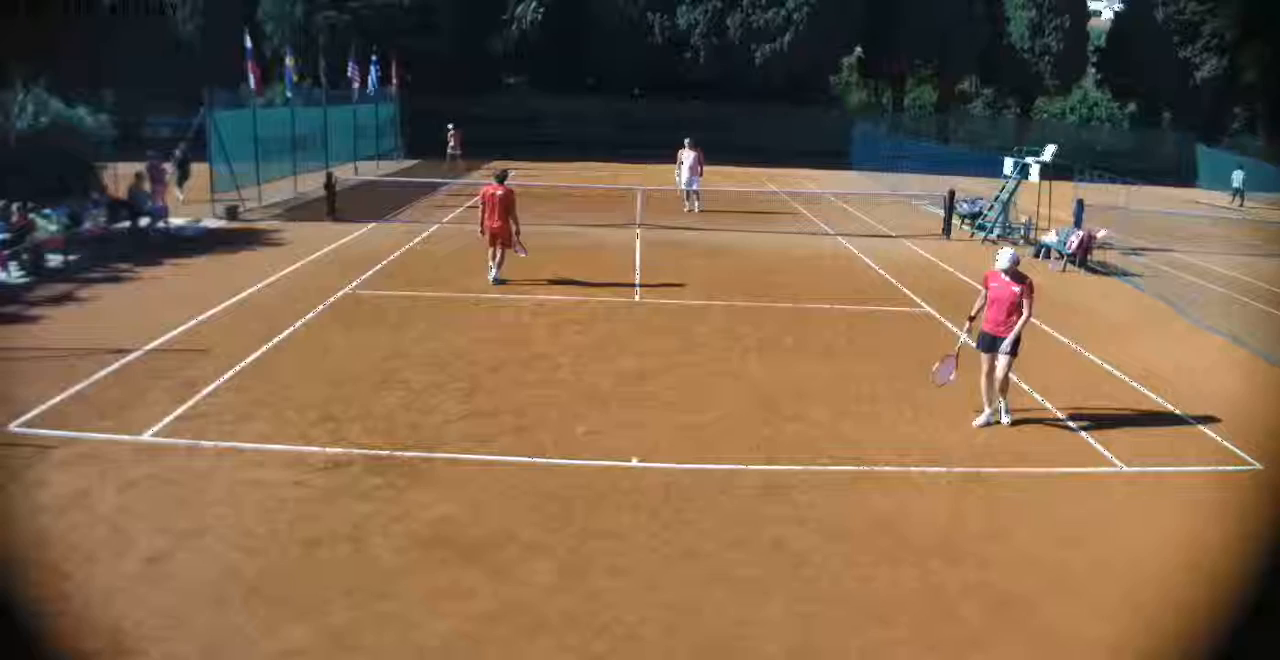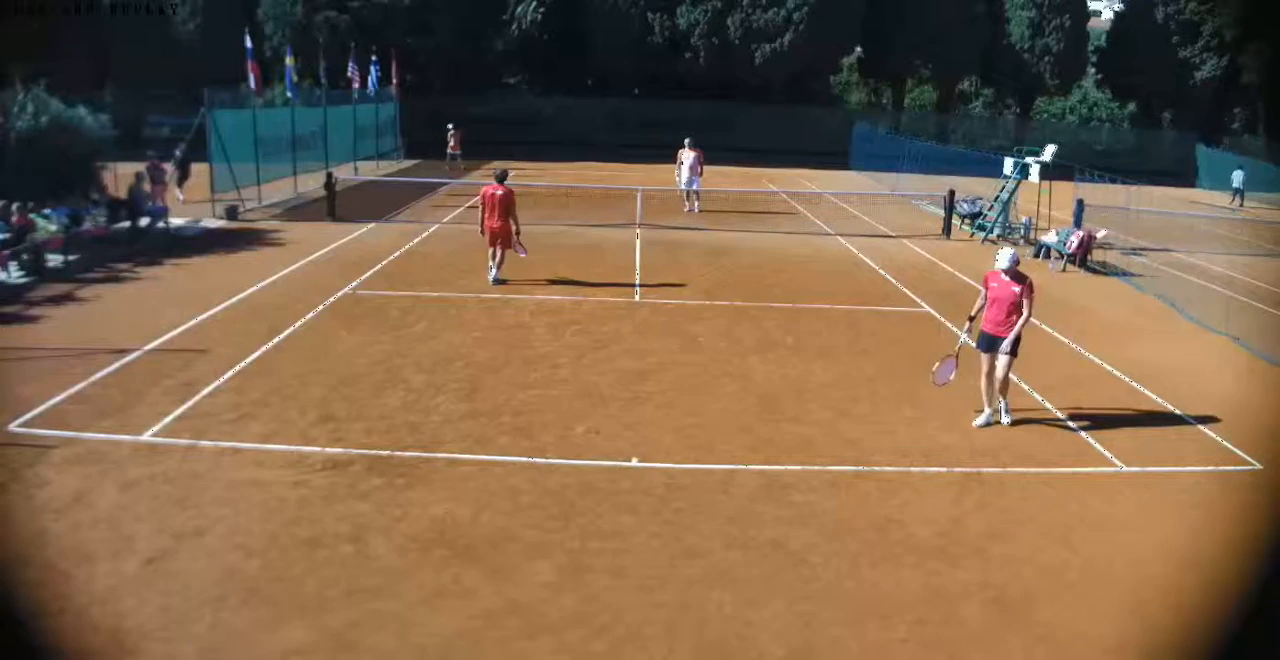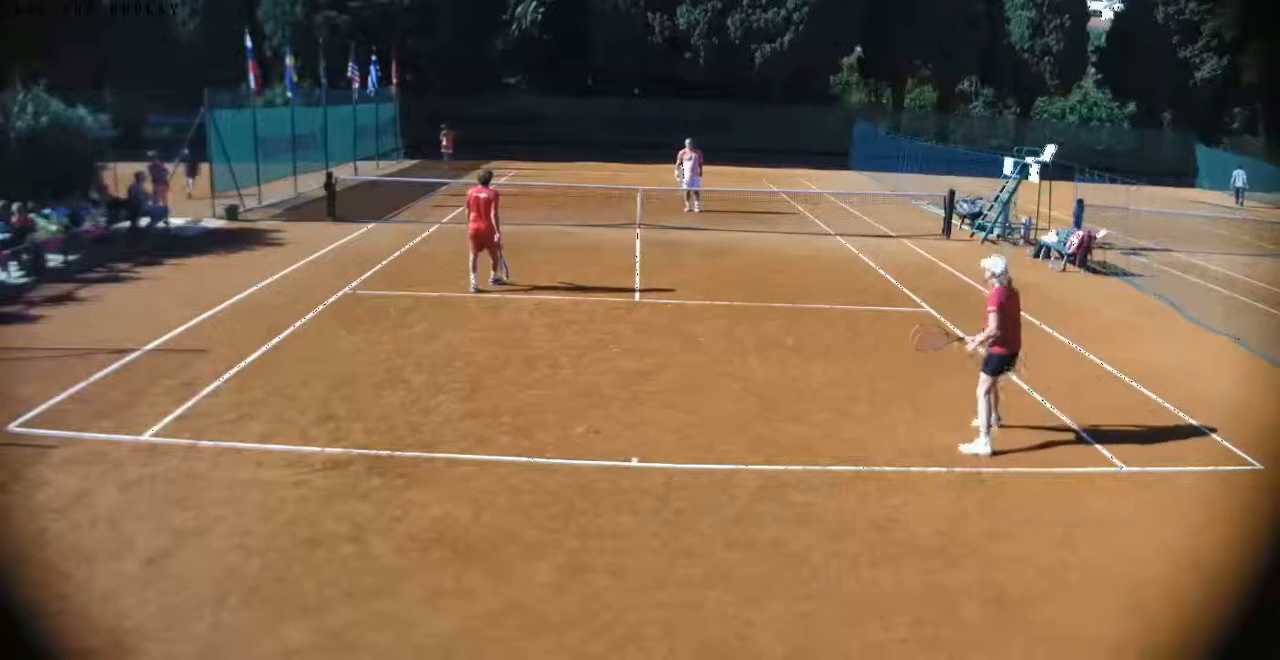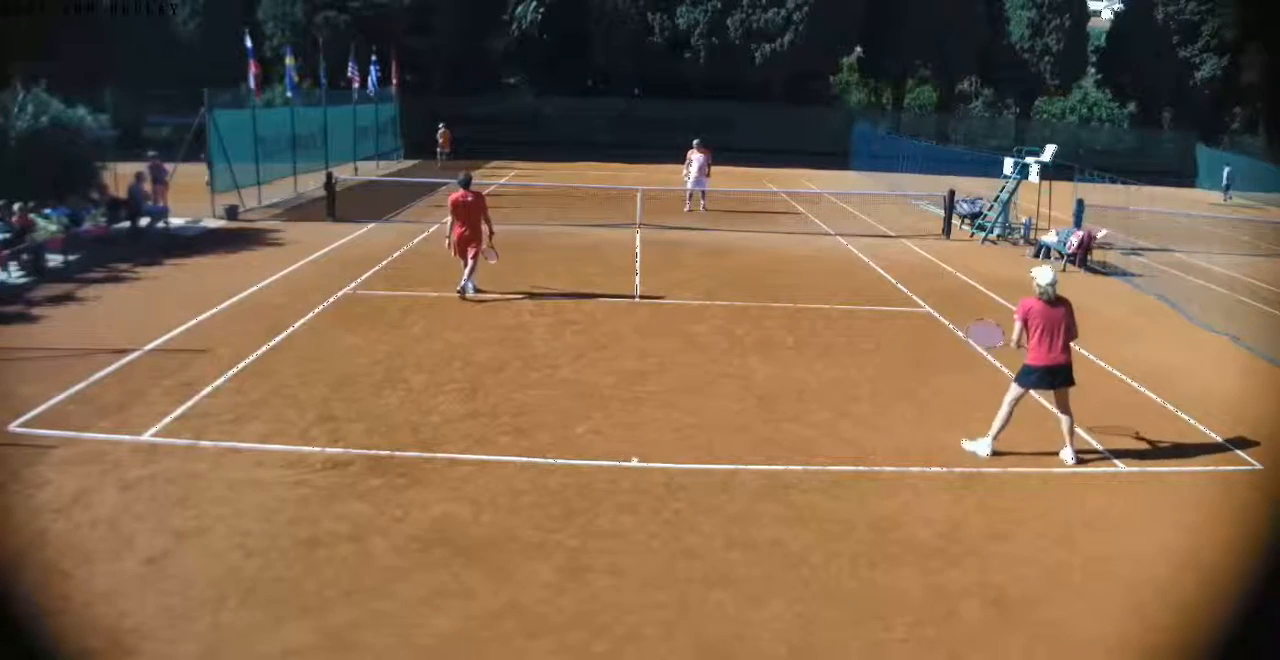
dt=0.7s
person 1, frame 1
left shoulder: (1024, 282)
right shoulder: (990, 276)
left elbow: (1026, 314)
left wrist: (1011, 337)
right wrist: (970, 320)
left hip: (1009, 335)
right hip: (988, 331)
left knee: (1001, 375)
right knee: (986, 372)
left ankle: (1002, 403)
right ankle: (988, 411)
person 1, frame 2
left shoulder: (1025, 282)
right shoulder: (990, 277)
left elbow: (1026, 314)
left wrist: (1011, 337)
right wrist: (970, 320)
left hip: (1009, 336)
right hip: (988, 331)
left knee: (1001, 376)
right knee: (986, 372)
left ankle: (1003, 403)
right ankle: (988, 412)
person 1, frame 3
left shoulder: (996, 294)
right shoulder: (1010, 291)
left elbow: (993, 329)
left wrist: (976, 343)
right wrist: (981, 337)
left hip: (1001, 350)
right hip: (1012, 347)
left knee: (982, 392)
right knee: (989, 383)
left ankle: (983, 441)
right ankle: (993, 417)
person 1, frame 4
left shoulder: (1027, 305)
right shoulder: (1065, 305)
left elbow: (1016, 339)
right elbow: (1073, 334)
left wrist: (1019, 345)
left hip: (1036, 364)
right hip: (1062, 364)
left knee: (1009, 402)
right knee: (1063, 407)
left ankle: (986, 443)
right ankle: (1069, 451)
